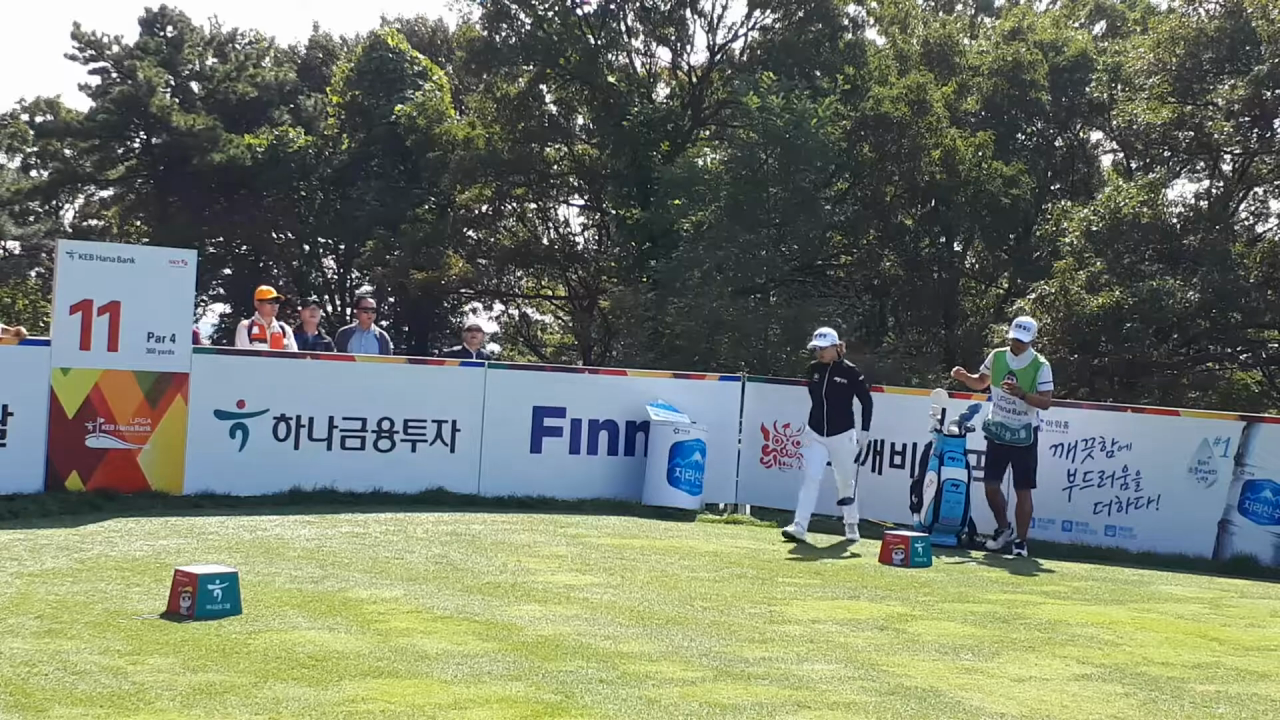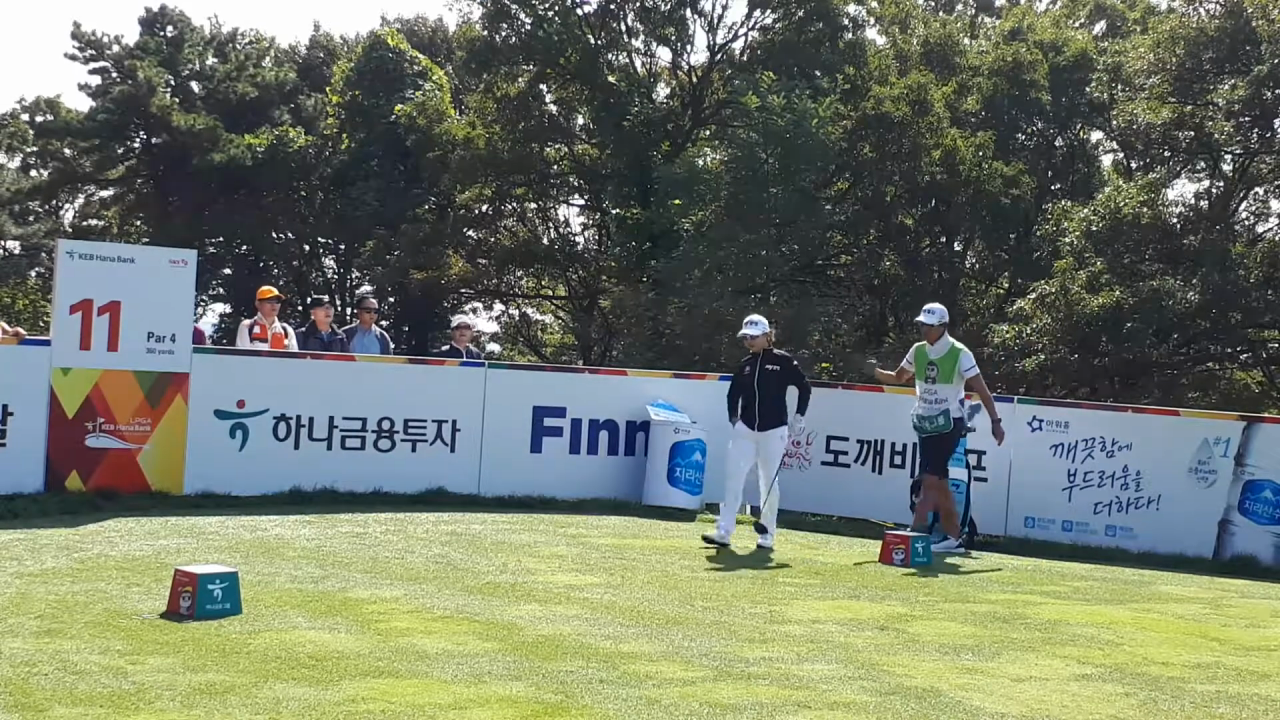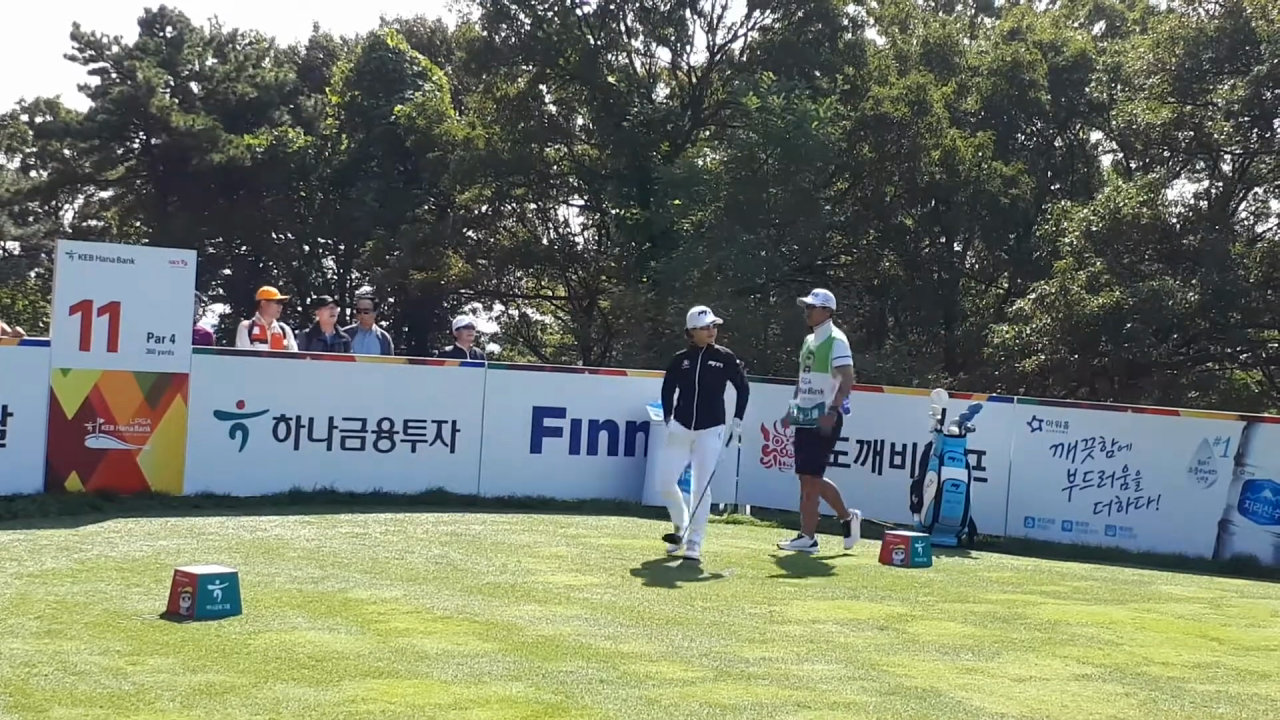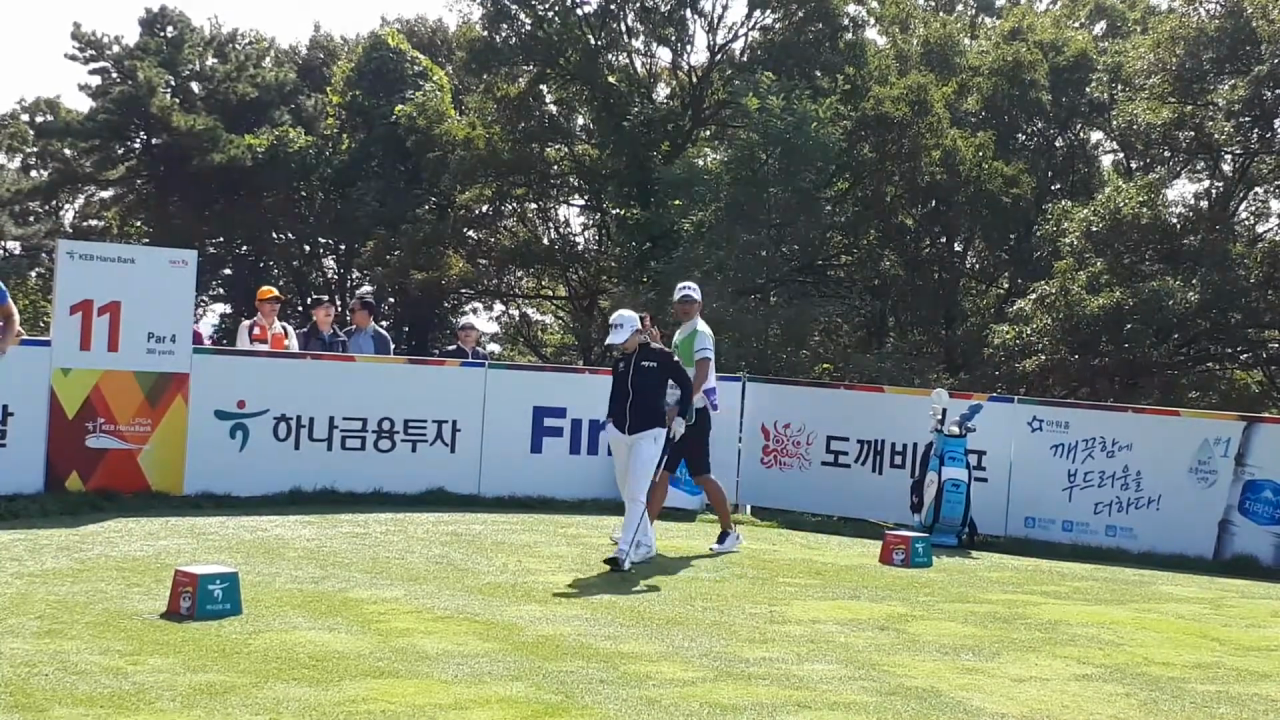
dt=1s
person 1, frame 1
left shoulder: (1040, 366)
right shoulder: (996, 357)
left elbow: (1046, 402)
right elbow: (981, 382)
left wrist: (1021, 394)
right wrist: (964, 377)
left hip: (1024, 435)
right hip: (997, 431)
left knee: (1023, 490)
right knee: (991, 484)
left ankle: (1020, 540)
right ankle: (1004, 528)
person 1, frame 2
left shoulder: (959, 353)
right shoulder: (918, 350)
left elbow: (981, 389)
right elbow: (898, 377)
left wrist: (995, 421)
right wrist: (877, 373)
left hip: (948, 425)
right hip: (925, 425)
left knee: (929, 479)
right knee: (937, 482)
left ankle: (916, 534)
right ankle: (953, 538)
person 1, frame 3
left shoulder: (836, 341)
right shoulder: (810, 340)
left elbow: (848, 379)
left wrist: (831, 412)
right wrist: (791, 409)
left hip: (826, 419)
right hip: (805, 419)
left knee: (814, 478)
right knee: (806, 478)
left ankle: (848, 517)
right ankle: (807, 536)
person 1, frame 4
left shoulder: (700, 333)
right shoulder: (679, 334)
left elbow: (701, 375)
left hip: (695, 414)
left knee: (701, 476)
right knee: (661, 473)
left ankle: (729, 531)
person 2, frame 1
left shoulder: (850, 372)
right shoulder: (814, 369)
left elbow: (866, 402)
left wrist: (864, 431)
left hip: (842, 435)
right hip: (815, 433)
left knee: (846, 482)
right knee: (810, 479)
left ankle: (851, 525)
right ankle: (799, 526)
person 2, frame 2
left shoulder: (783, 361)
right shoulder: (745, 365)
left elbow: (805, 387)
right elbow: (734, 393)
left wrist: (799, 417)
right wrist: (733, 418)
left hip: (773, 430)
right hip: (745, 429)
left knee: (768, 483)
right knee: (733, 479)
left ankle: (767, 533)
right ankle: (723, 531)
person 2, frame 3
left shoulder: (725, 358)
right shoulder: (680, 359)
left elbow: (743, 388)
right elbow: (668, 389)
left wrist: (738, 419)
right wrist: (668, 418)
left hip: (710, 430)
right hip: (680, 428)
left knee: (701, 488)
right knee: (666, 481)
left ankle: (693, 543)
right ankle: (682, 528)
person 2, frame 4
left shoulder: (661, 356)
right shoulder: (620, 362)
left elbow: (687, 386)
left wrist: (680, 417)
right wrist: (610, 419)
left hip: (649, 433)
right hip: (619, 433)
left knee: (636, 494)
right knee: (629, 494)
left ankle: (625, 552)
right ankle: (645, 544)
